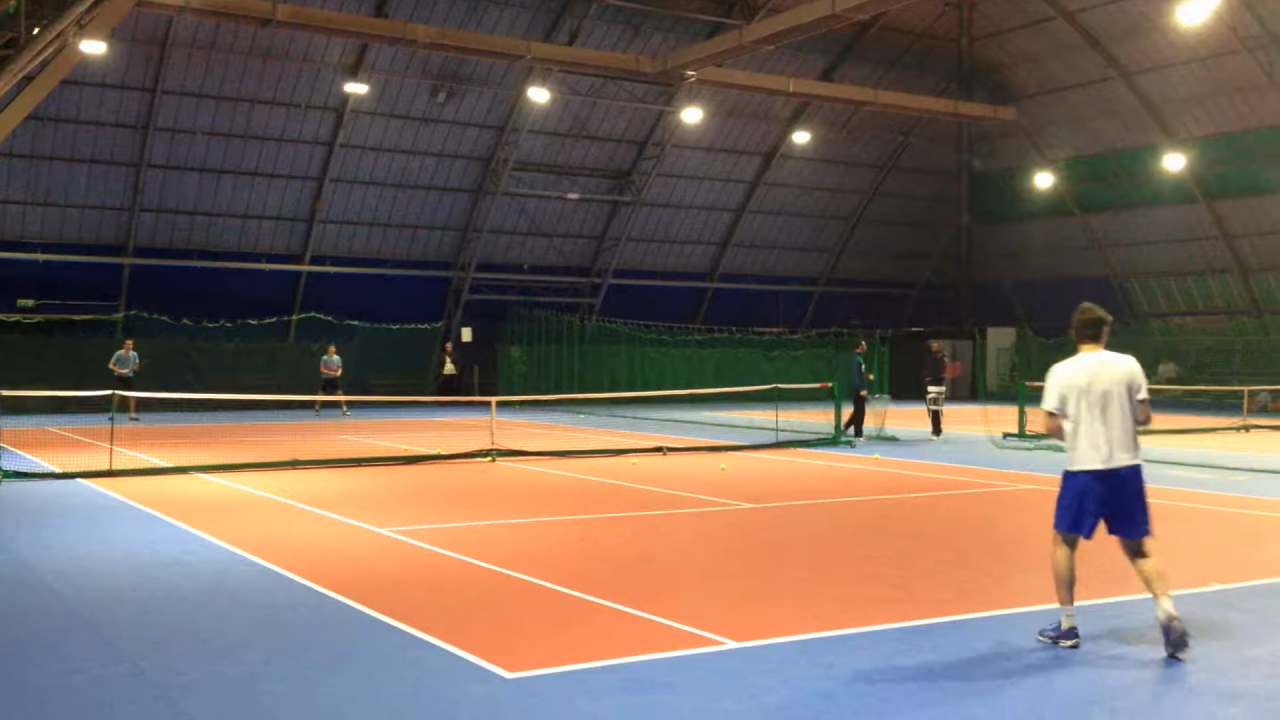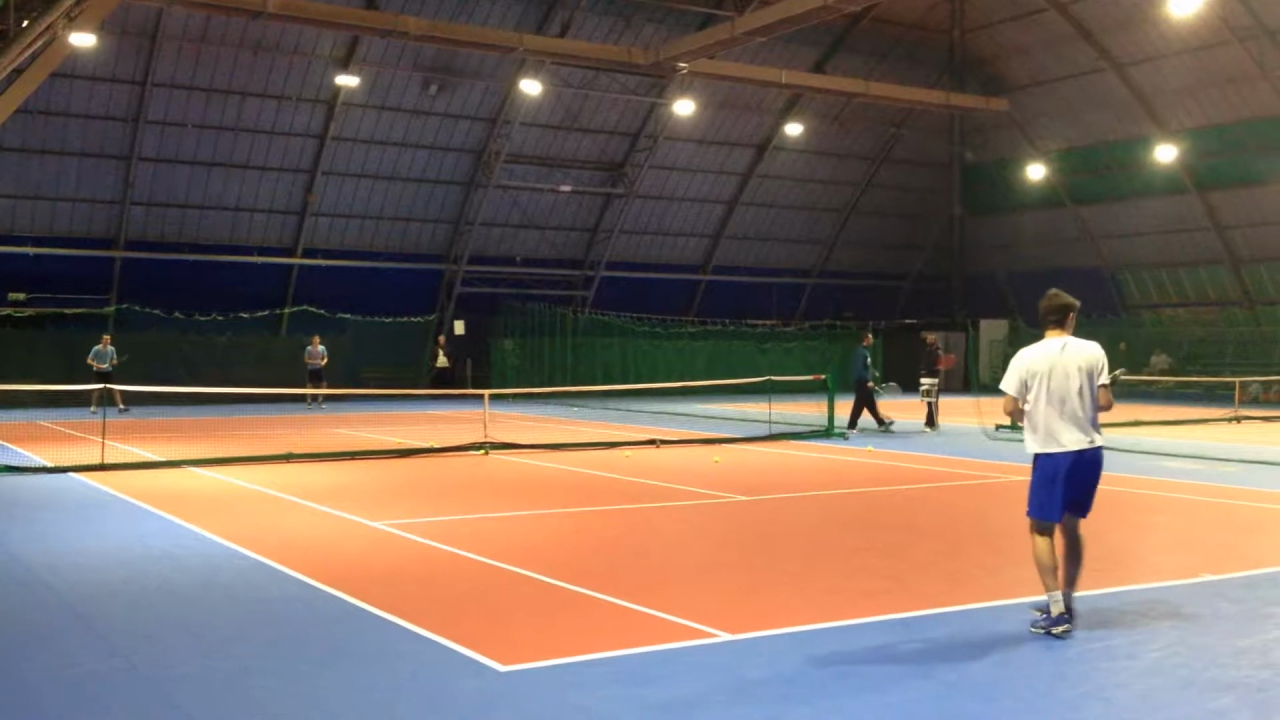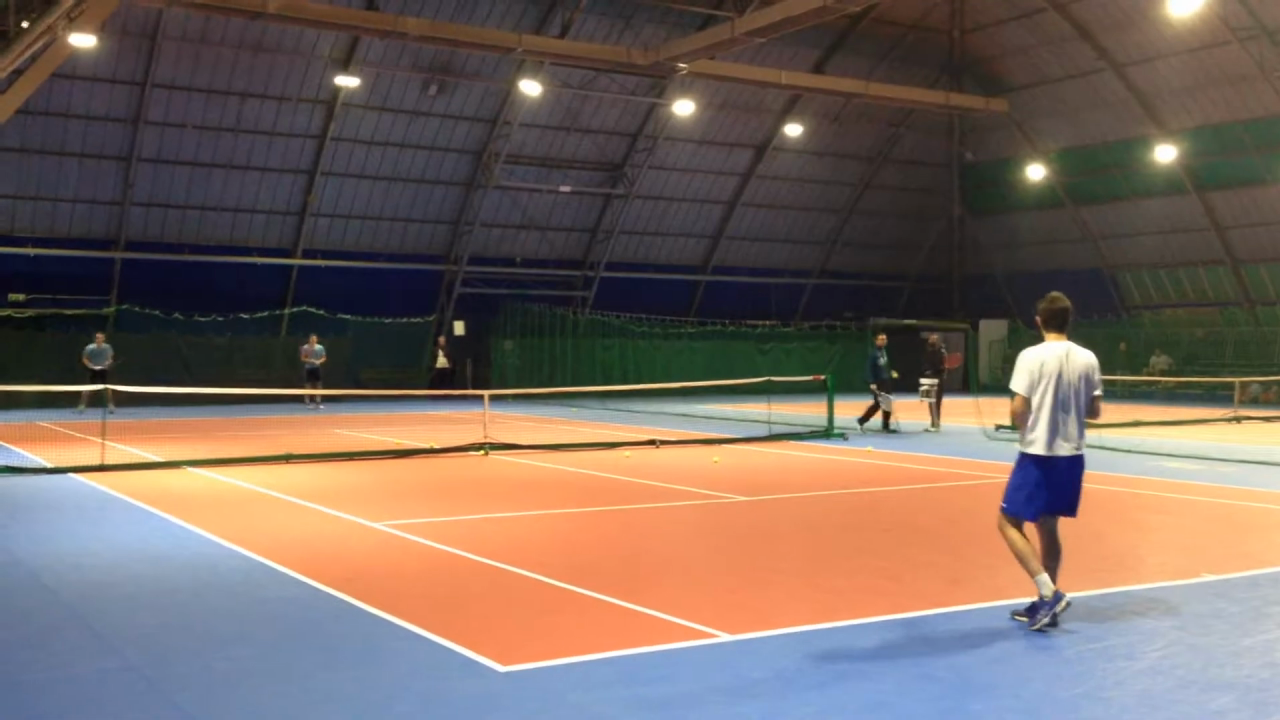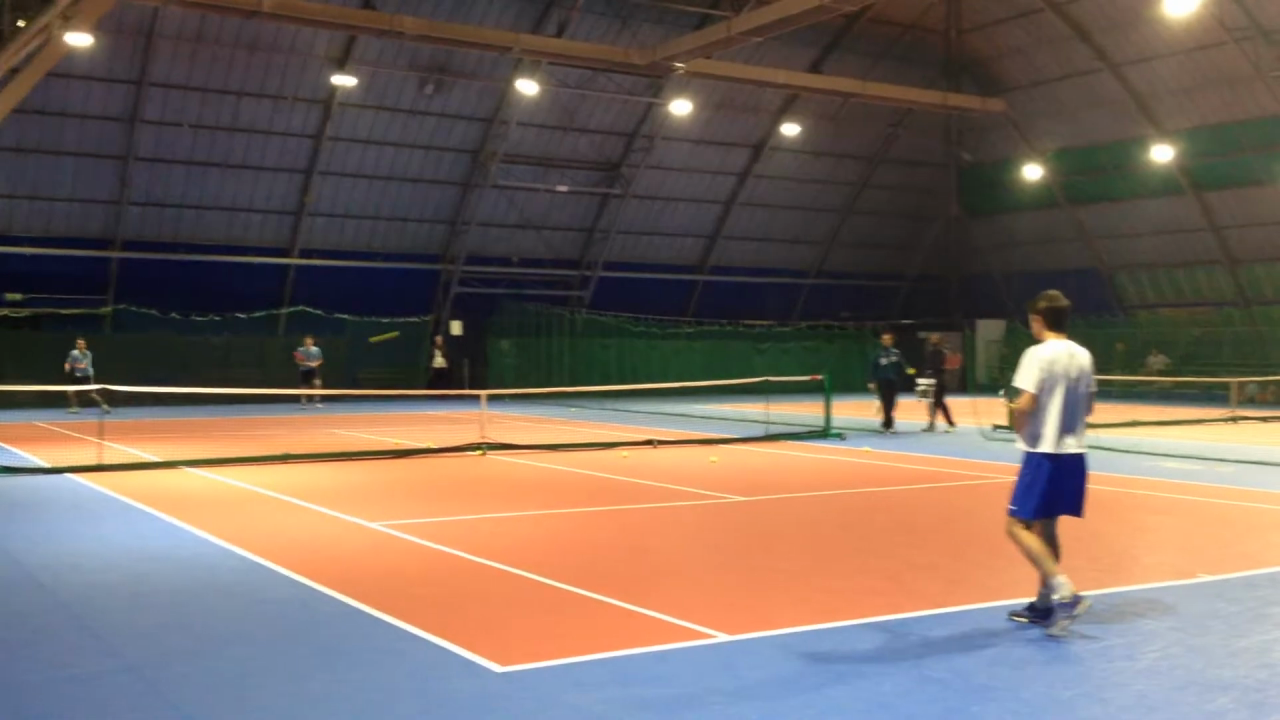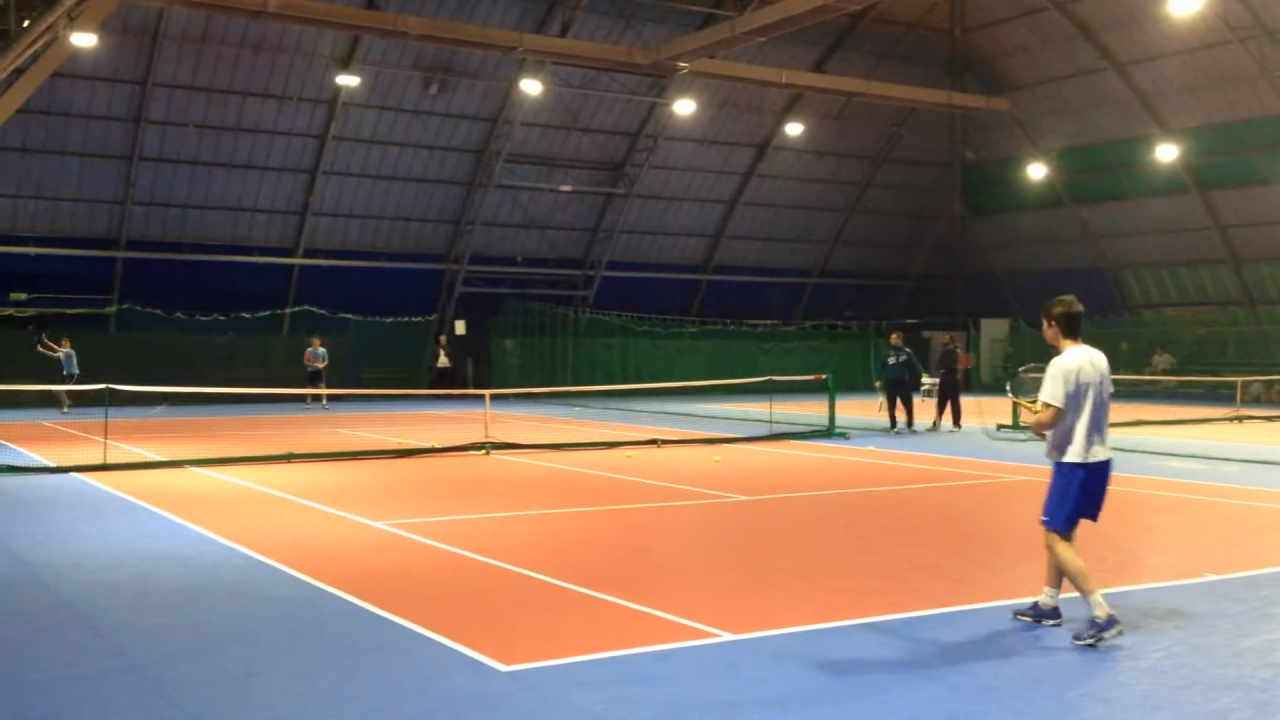
dt=0.3s
person 1, frame 1
left shoulder: (1061, 372)
right shoulder: (1128, 365)
left elbow: (1050, 427)
right elbow: (1144, 417)
left hip: (1083, 471)
right hip: (1126, 468)
left knee: (1063, 542)
right knee: (1137, 549)
left ankle: (1067, 625)
right ankle: (1170, 616)
person 1, frame 2
left shoulder: (1026, 356)
right shoulder: (1092, 351)
left elbow: (1010, 408)
right elbow: (1105, 402)
left hip: (1051, 455)
right hip: (1089, 452)
left knee: (1041, 531)
right knee: (1071, 527)
left ankle: (1057, 613)
right ankle: (1064, 603)
person 1, frame 3
left shoulder: (1032, 356)
right shoulder: (1088, 359)
left elbow: (1018, 408)
right elbow: (1094, 412)
left wrist: (1023, 426)
left hip: (1038, 456)
right hip: (1072, 456)
left knee: (1009, 522)
right knee: (1047, 528)
left ankle: (1050, 593)
right ankle: (1045, 602)
person 1, frame 4
left shoulder: (1038, 354)
right shoulder: (1083, 356)
left elbow: (1025, 406)
right elbow: (1087, 408)
left wrist: (1019, 425)
left hip: (1043, 454)
right hip: (1073, 454)
left knee: (1018, 526)
right knee: (1046, 527)
left ankle: (1066, 594)
right ankle: (1044, 604)
person 1, frame 5
left shoulder: (1061, 365)
right shoulder: (1098, 357)
left elbow: (1048, 419)
left wrist: (1035, 424)
left hip: (1075, 463)
right hip: (1098, 459)
left knee: (1055, 538)
right knee: (1062, 532)
left ankle: (1103, 617)
right ankle: (1047, 605)
